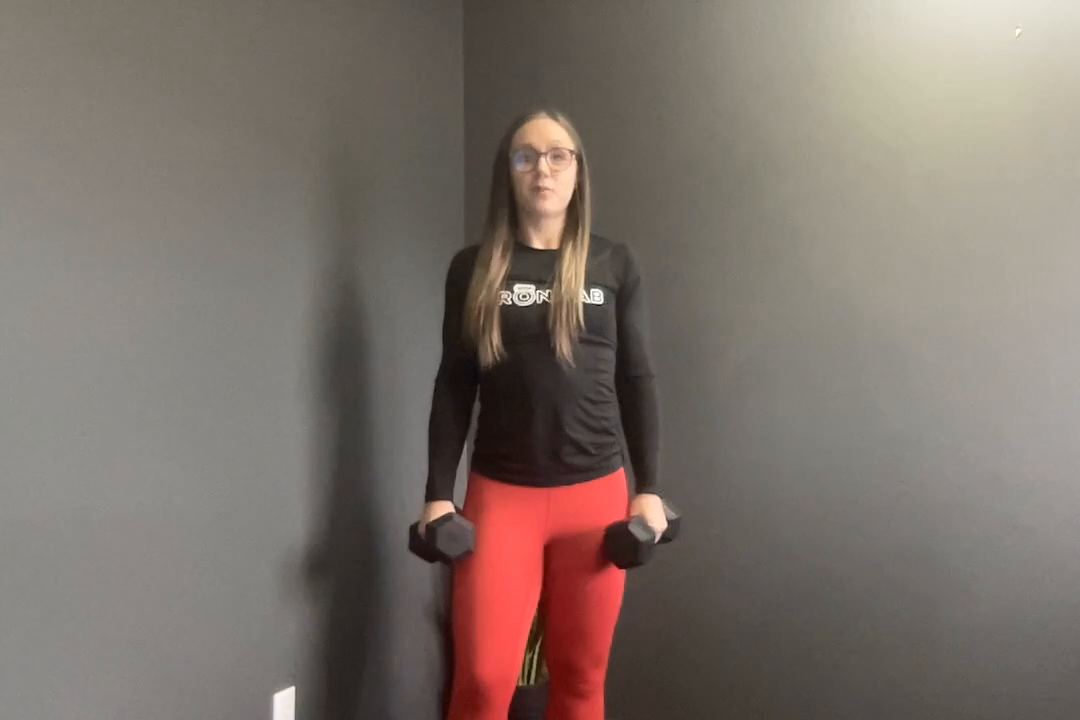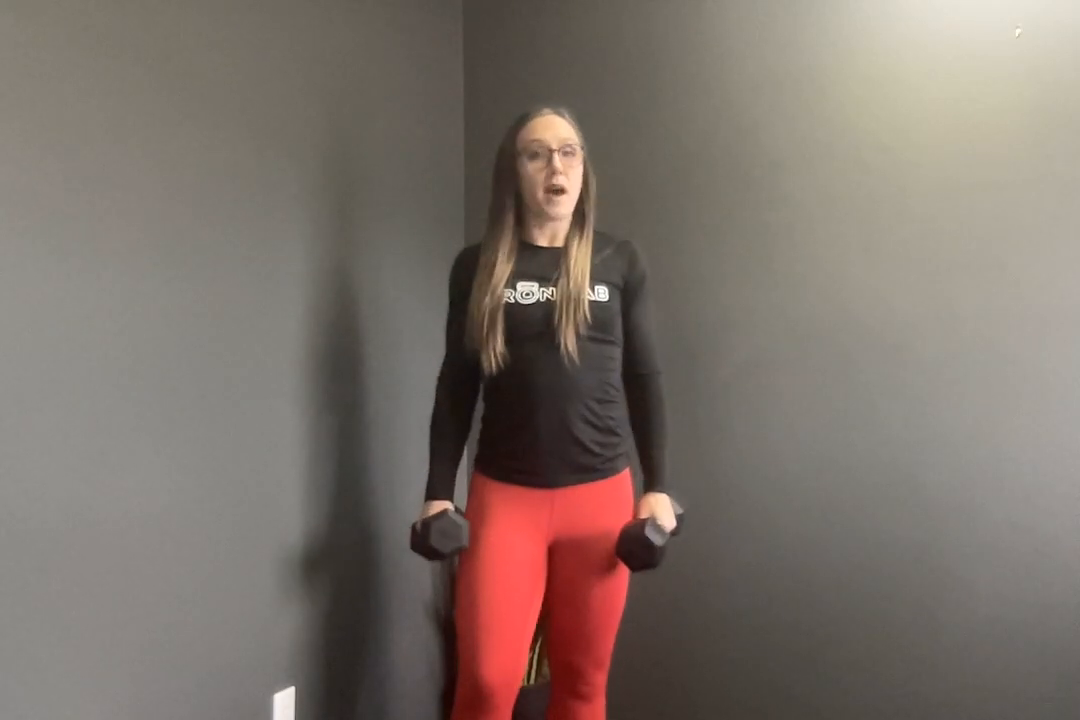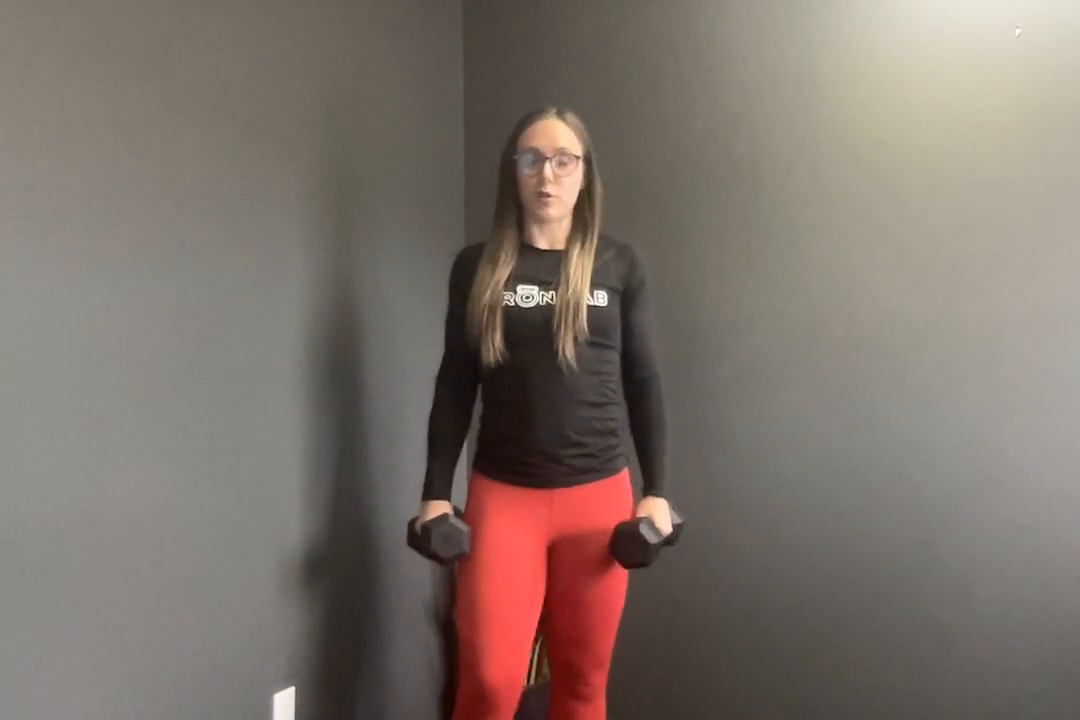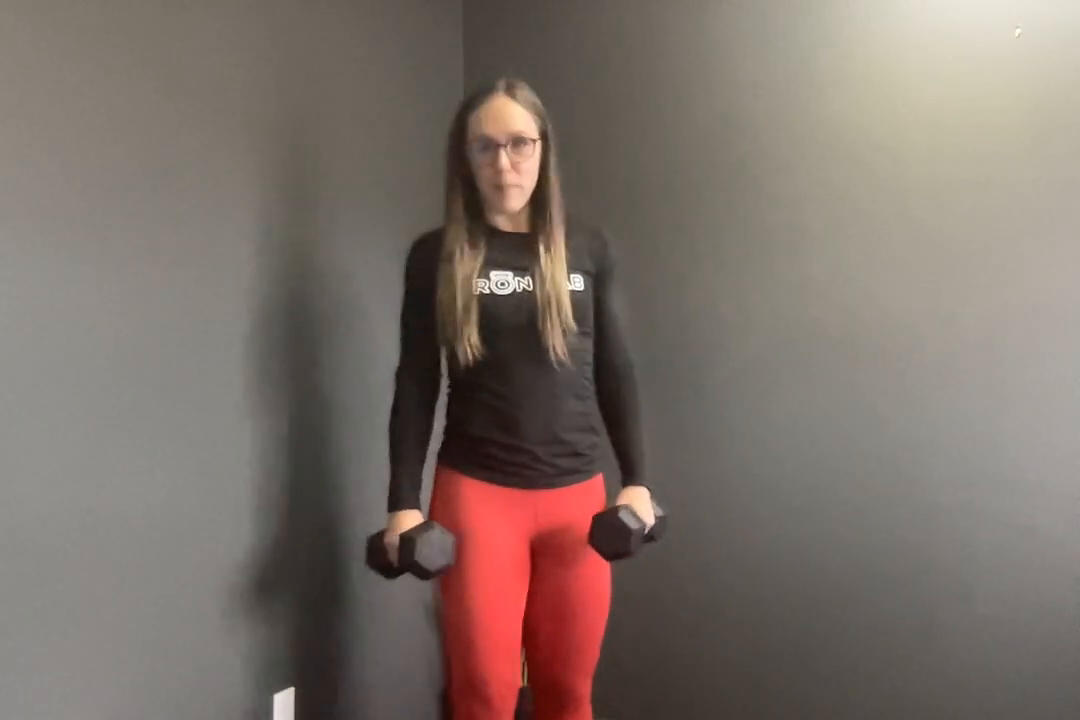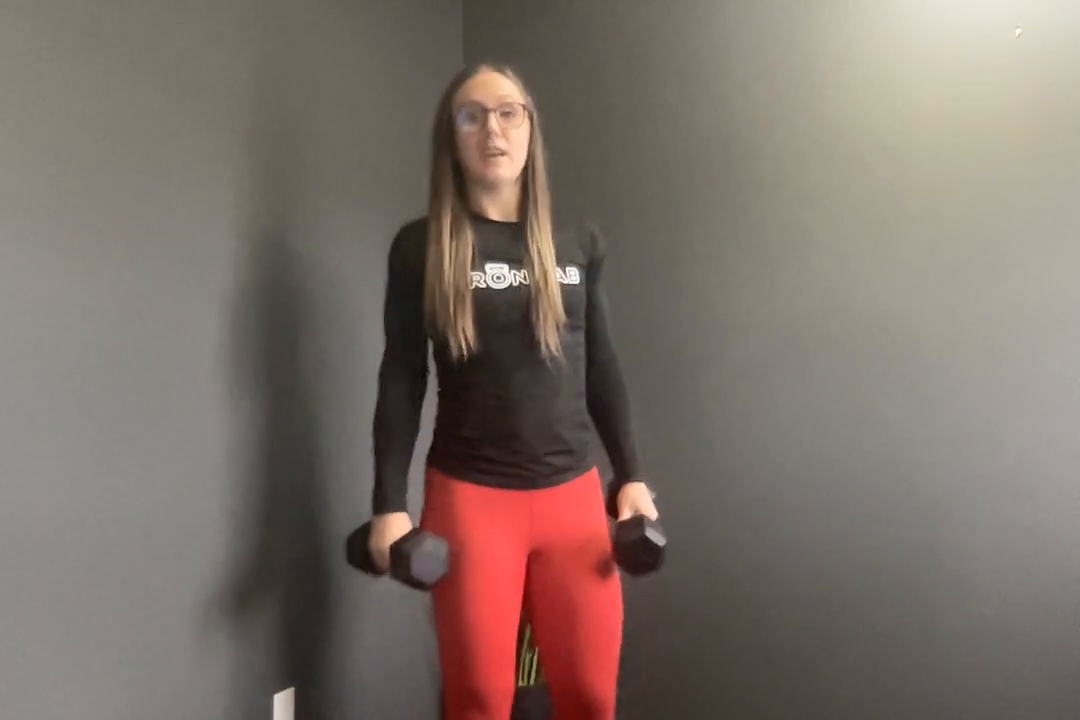
dt=1s
person 1, frame 1
left shoulder: (614, 265)
right shoulder: (473, 269)
left elbow: (637, 379)
right elbow: (454, 386)
left wrist: (648, 489)
right wrist: (438, 492)
left hip: (595, 493)
right hip: (501, 492)
person 1, frame 2
left shoulder: (619, 262)
right shoulder: (476, 266)
left elbow: (643, 377)
right elbow: (456, 385)
left wrist: (657, 487)
right wrist: (437, 493)
left hip: (600, 493)
right hip: (503, 494)
person 1, frame 3
left shoulder: (619, 265)
right shoulder: (477, 267)
left elbow: (643, 381)
right elbow: (454, 386)
left wrist: (656, 491)
right wrist: (435, 492)
left hip: (598, 493)
right hip: (501, 493)
person 1, frame 4
left shoulder: (588, 248)
right shoulder: (435, 255)
left elbow: (615, 370)
right elbow: (416, 384)
left wrist: (635, 479)
right wrist: (404, 501)
left hip: (576, 494)
right hip: (474, 494)
person 1, frame 5
left shoulder: (577, 241)
right shoulder: (420, 247)
left elbow: (600, 366)
right elbow: (401, 381)
left wrist: (630, 476)
right wrist: (389, 504)
left hip: (572, 493)
right hip: (468, 496)
